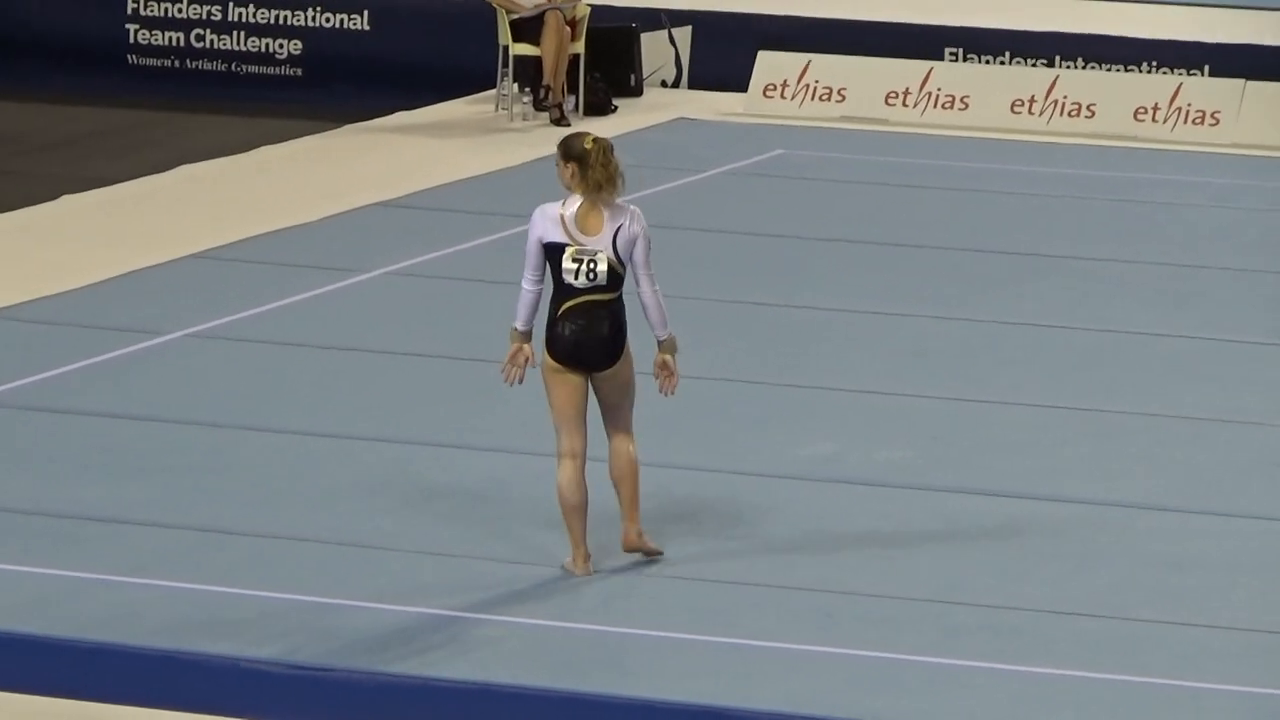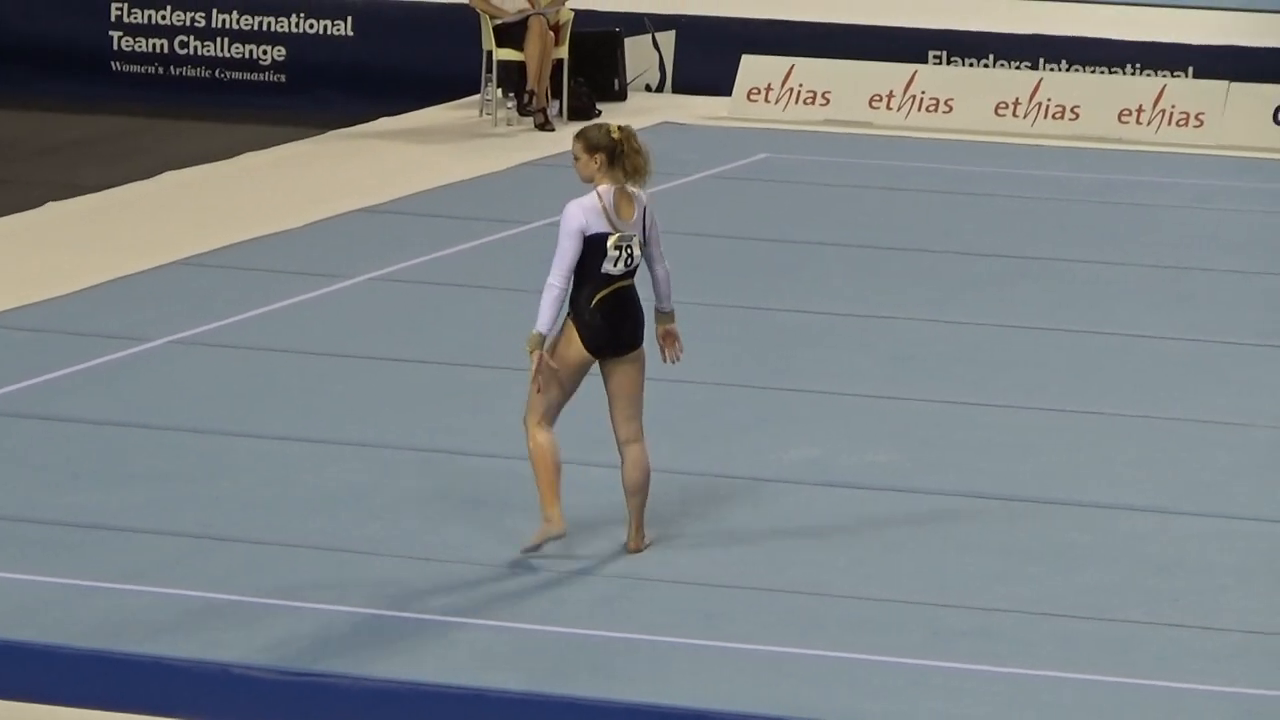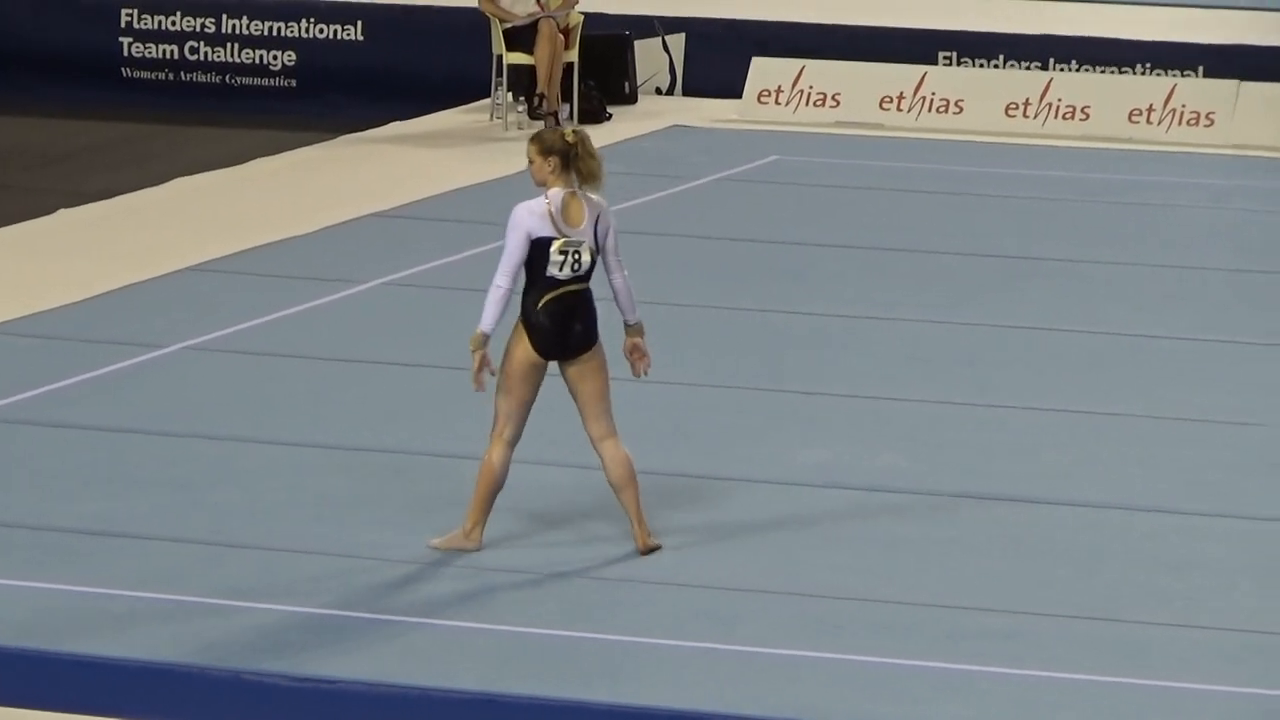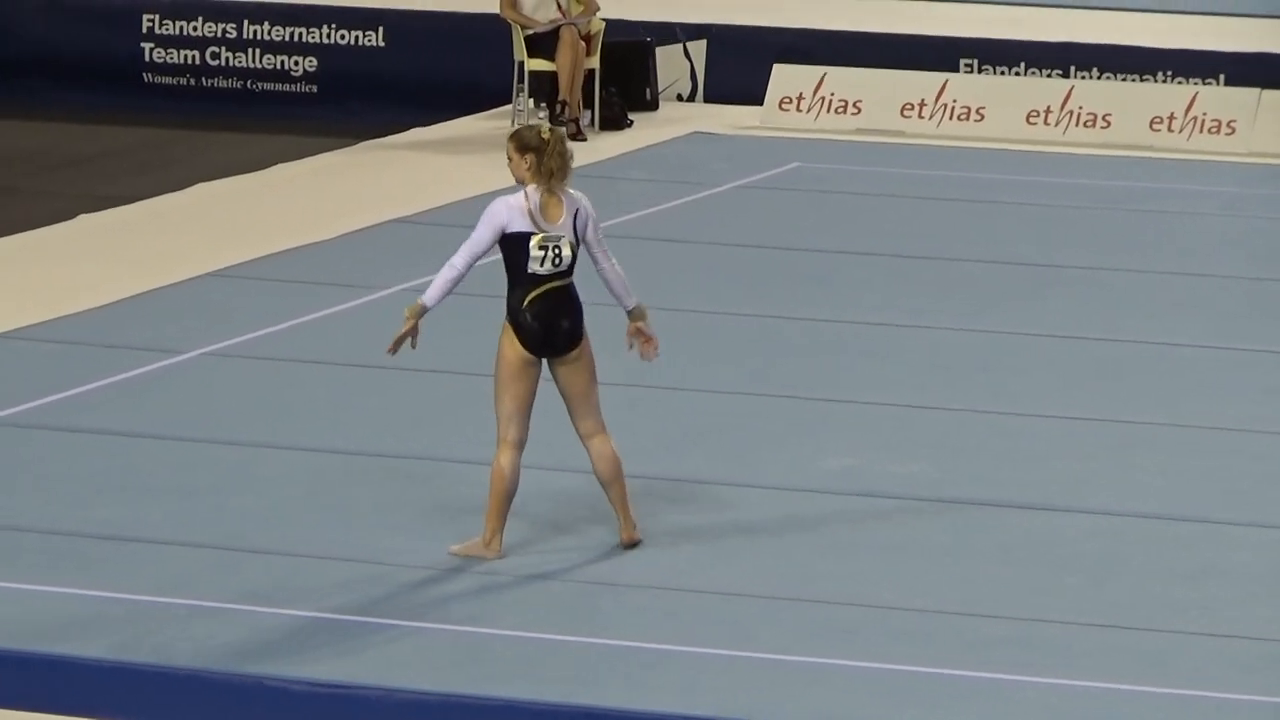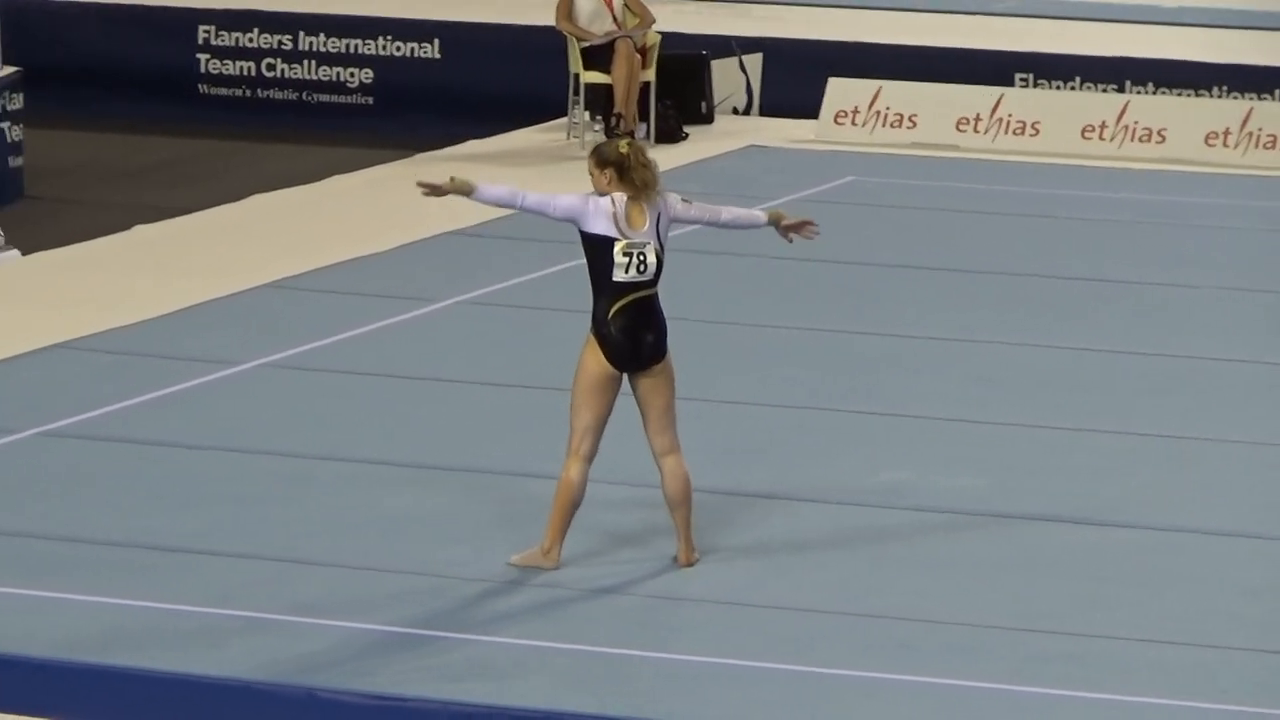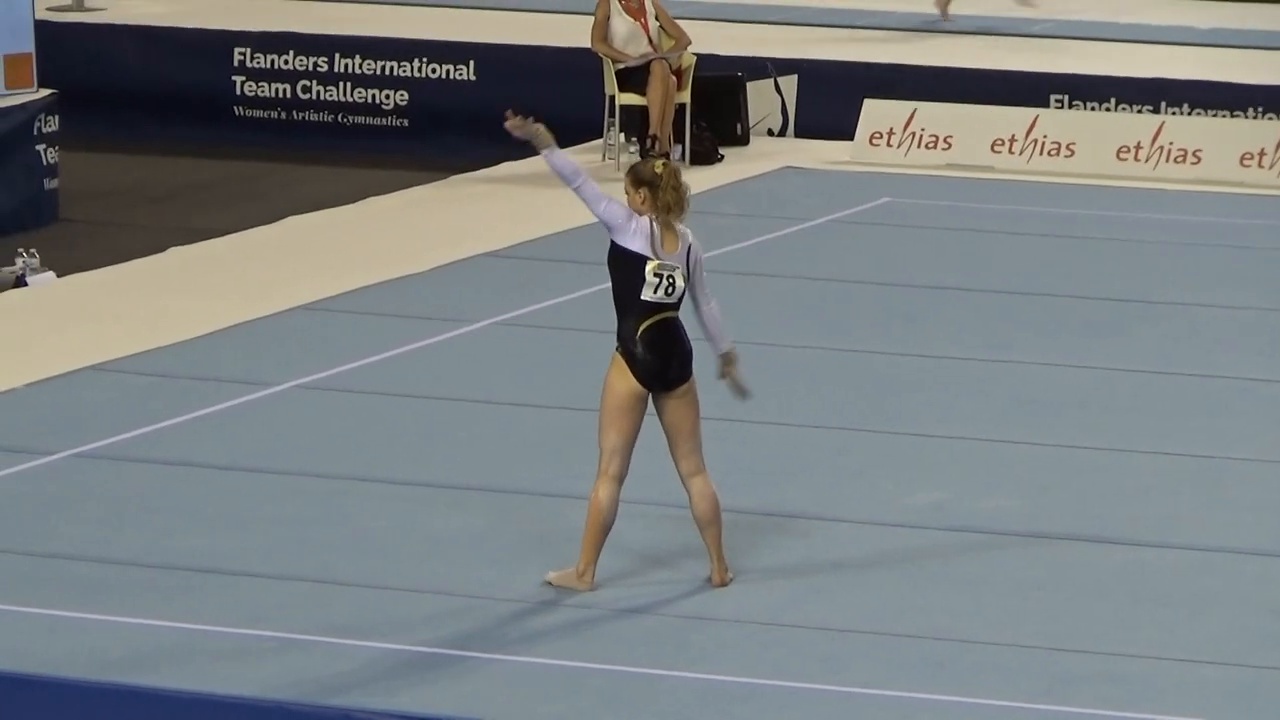
dt=0.5s
person 1, frame 1
left shoulder: (544, 218)
right shoulder: (630, 219)
left elbow: (531, 284)
right elbow: (647, 286)
left wrist: (520, 336)
right wrist: (665, 345)
left hip: (562, 336)
right hip: (608, 336)
left knee: (570, 452)
right knee: (621, 433)
left ankle: (580, 555)
right ankle: (632, 530)
person 1, frame 2
left shoulder: (580, 209)
right shoulder: (641, 202)
left elbow: (559, 279)
right elbow: (658, 267)
left wrist: (539, 340)
right wrist: (666, 319)
left hip: (590, 324)
right hip: (629, 320)
left knee: (538, 420)
right knee: (630, 437)
left ankle: (552, 517)
right ankle: (636, 534)
person 1, frame 3
left shoulder: (528, 213)
right shoulder: (598, 209)
left elbow: (504, 280)
right elbow: (617, 274)
left wrist: (481, 341)
right wrist: (634, 330)
left hip: (538, 327)
right hip: (580, 326)
left knee: (503, 436)
right knee: (605, 435)
left ankle: (471, 531)
right ankle: (641, 532)
person 1, frame 4
left shoulder: (507, 208)
right shoulder: (577, 203)
left elbow: (460, 262)
right elbow: (606, 263)
left wrist: (417, 311)
right wrist: (635, 314)
left hip: (525, 325)
right hip: (568, 321)
left knee: (511, 441)
right knee: (594, 431)
left ankle: (490, 539)
right ankle: (627, 527)
person 1, frame 5
left shoulder: (591, 209)
right shoulder: (662, 207)
left elbow: (525, 200)
right elbow: (719, 215)
left wrist: (464, 189)
right wrist: (774, 219)
left hip: (609, 336)
right hip: (651, 335)
left knee: (580, 450)
right knee: (667, 449)
left ankle: (549, 549)
right ankle: (686, 547)
person 1, frame 6
left shoulder: (633, 227)
right shoulder: (687, 240)
left elbow: (584, 185)
right elbow: (706, 306)
left wrist: (542, 141)
right wrist: (727, 356)
left hip: (637, 358)
right hip: (676, 357)
left knee: (611, 474)
right knee: (693, 470)
left ankle: (583, 572)
right ankle: (718, 568)
